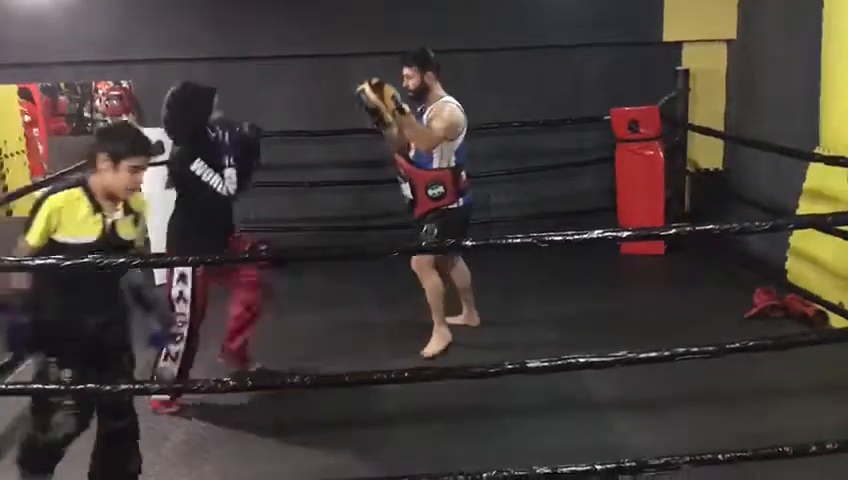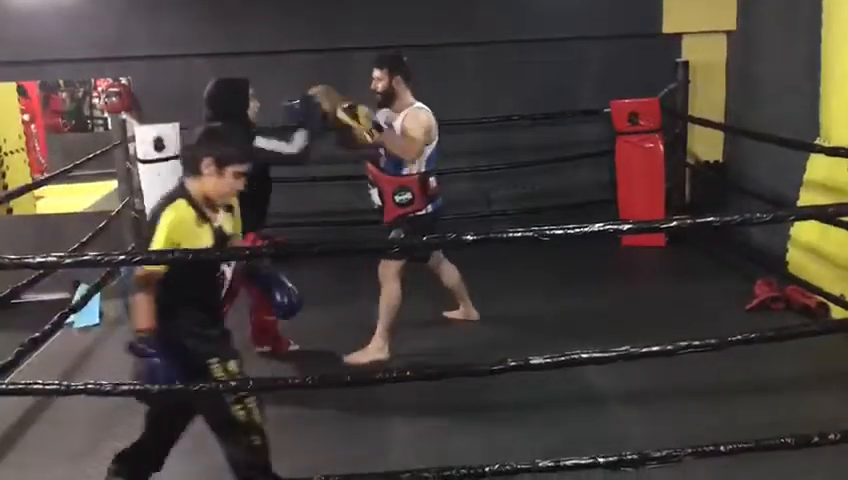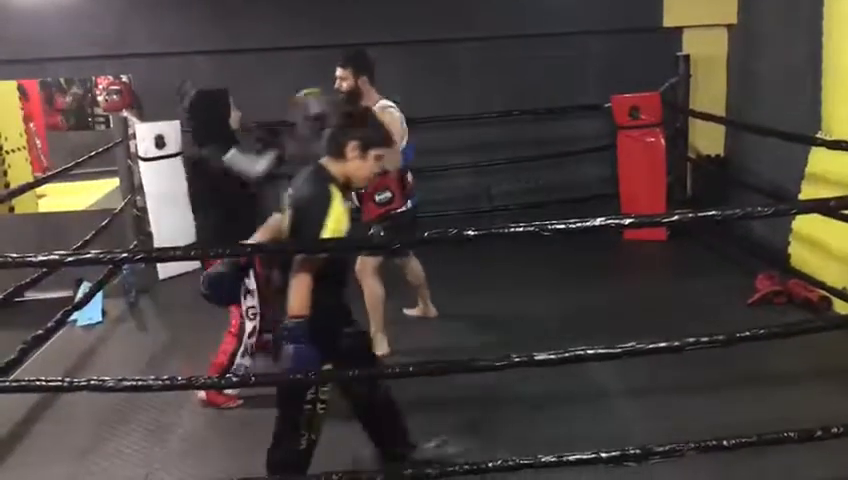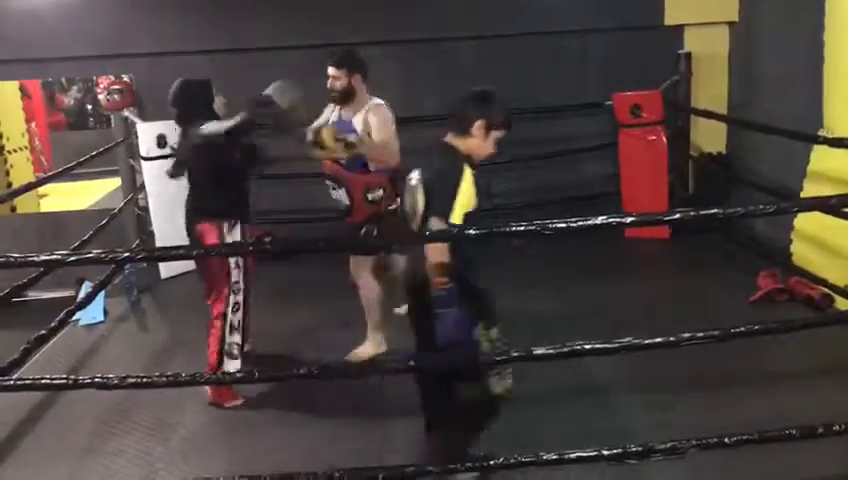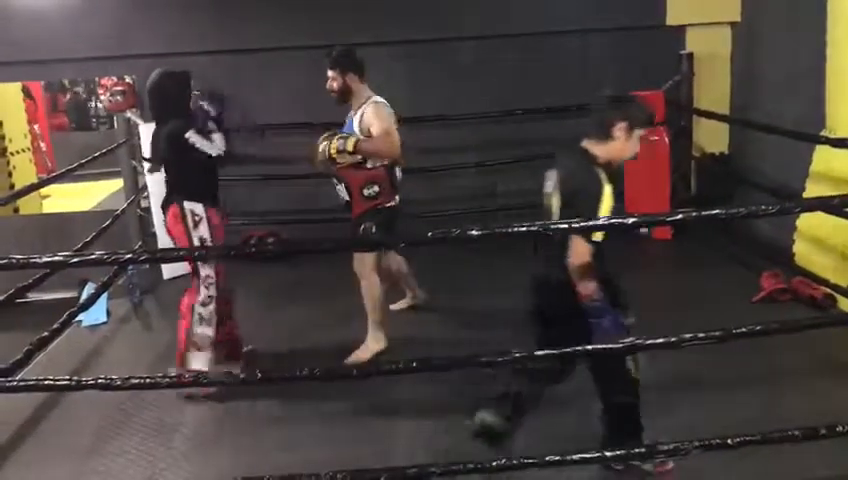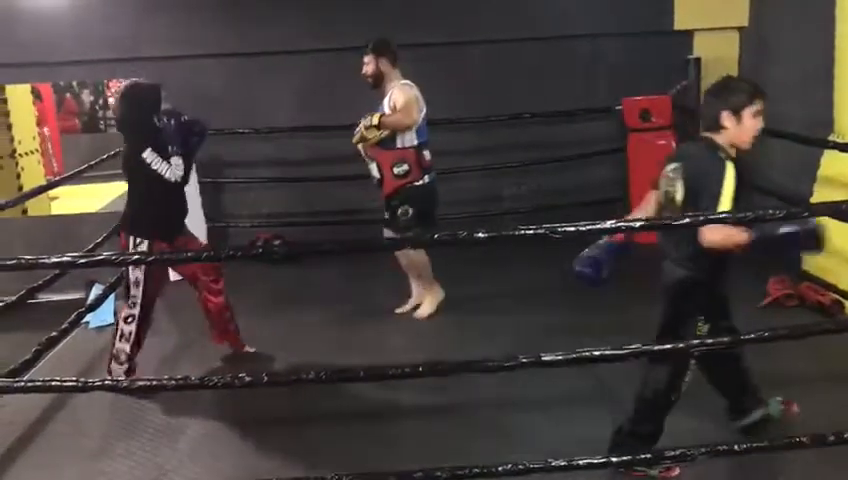
dt=0.4s
person 1, frame 1
left shoulder: (135, 207)
right shoulder: (58, 203)
right elbow: (26, 255)
left hip: (110, 318)
right hip: (61, 324)
left knee: (119, 412)
right knee: (63, 415)
person 1, frame 2
left shoulder: (223, 206)
right shoulder: (174, 215)
right elbow: (145, 283)
left wrist: (272, 282)
right wrist: (147, 346)
left hip: (207, 328)
right hip: (186, 335)
left knee: (170, 415)
right knee: (241, 416)
person 1, frame 3
left shoulder: (312, 181)
right shoulder: (325, 197)
left elbow: (274, 227)
right elbow: (303, 269)
left wrist: (234, 262)
right wrist: (297, 332)
left hip: (329, 314)
right hip: (315, 323)
left knee: (366, 381)
right knee: (302, 411)
left ankle: (399, 452)
right ankle: (285, 475)
person 1, frame 4
left shoulder: (431, 162)
right shoulder: (457, 171)
right elbow: (436, 238)
right wrist: (447, 299)
left hip: (422, 286)
right hip: (446, 291)
left knee: (438, 372)
right knee: (490, 377)
left ankle: (445, 453)
right ankle: (449, 456)
person 1, frame 5
left shoulder: (567, 162)
right shoulder: (595, 181)
right elbow: (579, 252)
right wrist: (599, 306)
left hip: (550, 284)
right hip: (579, 290)
left knee: (550, 358)
right knee: (619, 368)
left ankle: (499, 413)
right ankle: (624, 448)
person 1, frame 6
left shoulder: (686, 153)
right shoulder: (718, 166)
left elbow: (651, 203)
right elbow: (711, 235)
left wrist: (614, 238)
right wrist: (768, 234)
left hip: (680, 270)
right hip: (693, 280)
left knee: (724, 342)
right knee: (671, 365)
left ankle: (750, 408)
person 2, frame 1
left shoulder: (209, 145)
right shoulder: (186, 155)
left elbow: (238, 183)
right elbow: (227, 189)
left wrist: (246, 145)
right wrist: (231, 150)
left hip: (221, 236)
right hip: (191, 246)
left knee: (250, 286)
right knee: (185, 317)
left ankle: (234, 350)
right ankle: (163, 390)
person 2, frame 2
left shoulder: (241, 137)
right shoulder: (244, 140)
right elbow: (294, 150)
right wrist: (305, 119)
left hip: (244, 228)
left ankle: (268, 339)
person 2, frame 3
left shoulder: (208, 150)
right shoulder: (215, 153)
right elbow: (256, 169)
left hip: (234, 240)
right hip: (226, 245)
left knee: (255, 300)
right knee: (247, 316)
left ankle: (262, 337)
right ankle: (214, 387)
person 2, frame 4
left shoulder: (209, 137)
right shoulder: (200, 134)
left elbow: (243, 162)
right elbow: (217, 132)
left wrist: (248, 147)
right wrist: (262, 106)
left hip: (203, 220)
right hip: (221, 222)
left knee: (219, 294)
right knee: (231, 297)
left ankle: (225, 354)
right ankle: (220, 383)
person 2, frame 5
left shoulder: (169, 128)
right shoulder: (178, 128)
right elbow: (216, 150)
left wrist: (208, 116)
right wrist: (210, 119)
left hip: (195, 208)
right hip: (192, 211)
left knee: (214, 279)
right knee: (206, 284)
left ankle: (227, 345)
right ankle: (194, 365)
person 2, frame 6
left shoulder: (154, 139)
right shoulder: (139, 148)
left elbow: (178, 174)
right elbow: (175, 175)
left wrist: (189, 137)
right wrist: (177, 140)
left hip: (171, 228)
right hip: (144, 234)
left knee: (210, 275)
right knee: (138, 304)
left ankle: (229, 339)
right ankle: (119, 371)
person 3, frame 1
left shoulder: (449, 111)
right shoulder: (427, 109)
left elbow: (426, 142)
right elbow: (400, 147)
left wrist: (397, 110)
right wrist: (382, 117)
left hip: (447, 204)
right hip: (437, 202)
left knee: (422, 262)
right knee: (449, 258)
left ankle: (440, 331)
right ankle: (470, 314)
person 3, frame 2
left shoulder: (418, 116)
right shoulder: (390, 114)
left elbow: (409, 153)
right elbow: (375, 146)
left wrist: (375, 129)
right wrist: (355, 123)
left hip: (415, 210)
left knee: (388, 270)
right knee: (436, 260)
left ankle: (379, 345)
right ankle: (467, 309)
person 3, frame 3
left shoulder: (386, 115)
left elbow: (389, 161)
left hip: (391, 206)
right hip: (381, 204)
left knee: (365, 268)
right knee: (403, 256)
left ankle: (379, 340)
right ankle: (426, 307)
person 3, frame 4
left shoulder: (377, 112)
right shoulder: (334, 108)
left elbow: (391, 158)
right elbow: (313, 137)
left wrist: (349, 141)
right wrist: (318, 135)
left knee: (360, 269)
right knee: (388, 253)
left ankle: (375, 339)
person 3, frame 5
left shoulder: (375, 109)
right shoulder: (356, 108)
left elbow: (392, 149)
left wrist: (349, 144)
right wrist: (333, 150)
left hip: (380, 200)
right hip: (367, 199)
left knee: (363, 265)
right knee: (384, 252)
left ankle: (375, 337)
right ankle: (414, 293)
person 3, frame 6
left shoulder: (403, 91)
right shoulder: (391, 93)
left elbow: (410, 119)
left wrist: (374, 121)
right wrist: (368, 138)
left hip: (413, 183)
right hip: (396, 183)
left knee: (408, 240)
right knee: (394, 239)
left ankle: (433, 291)
right ankle: (418, 291)
